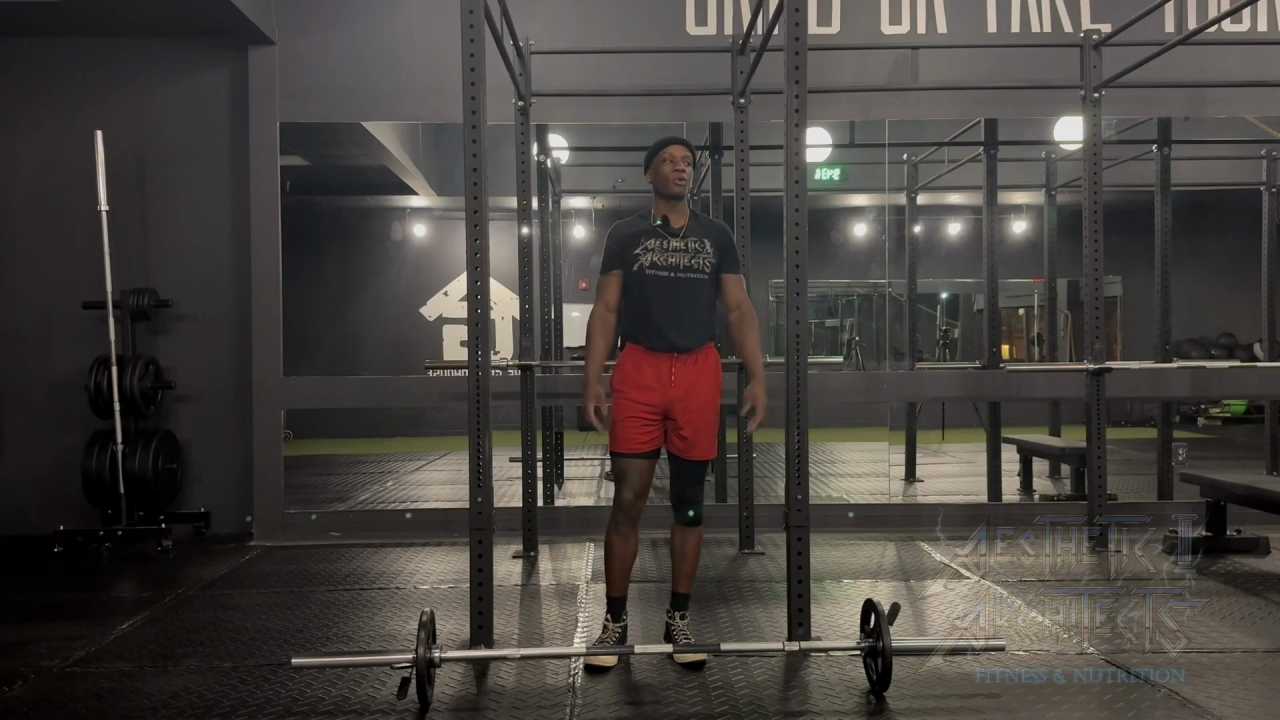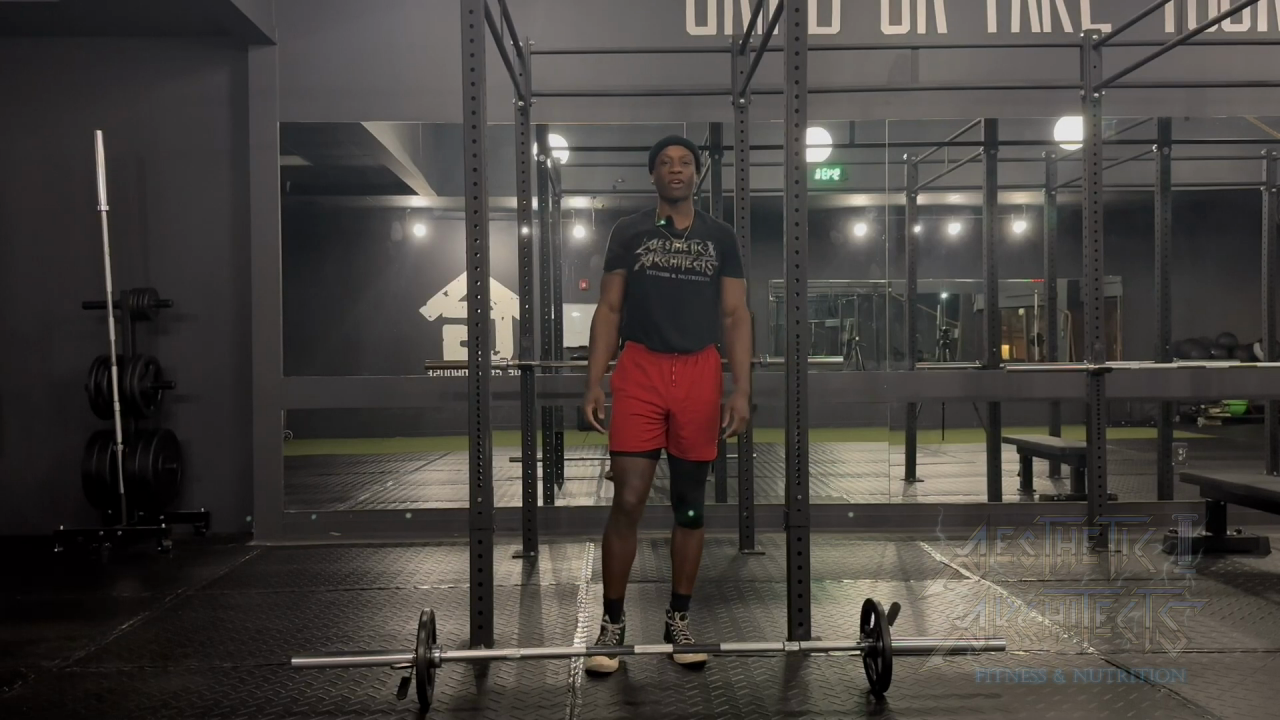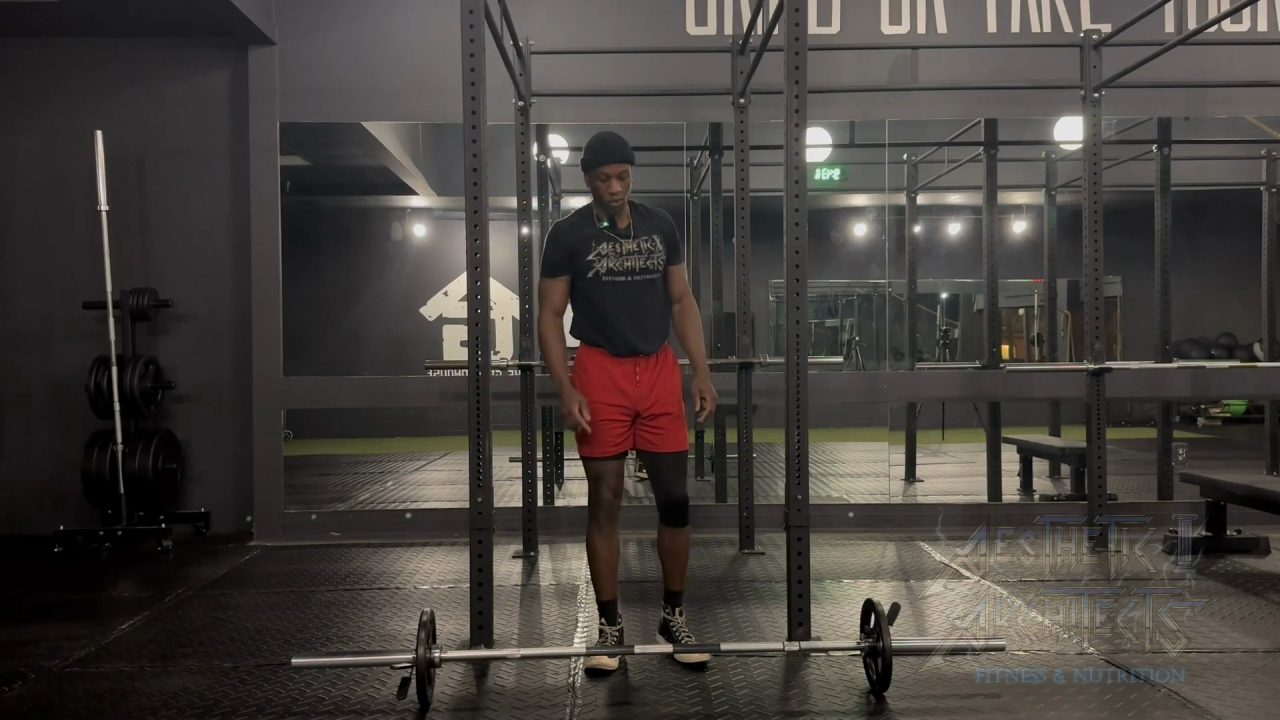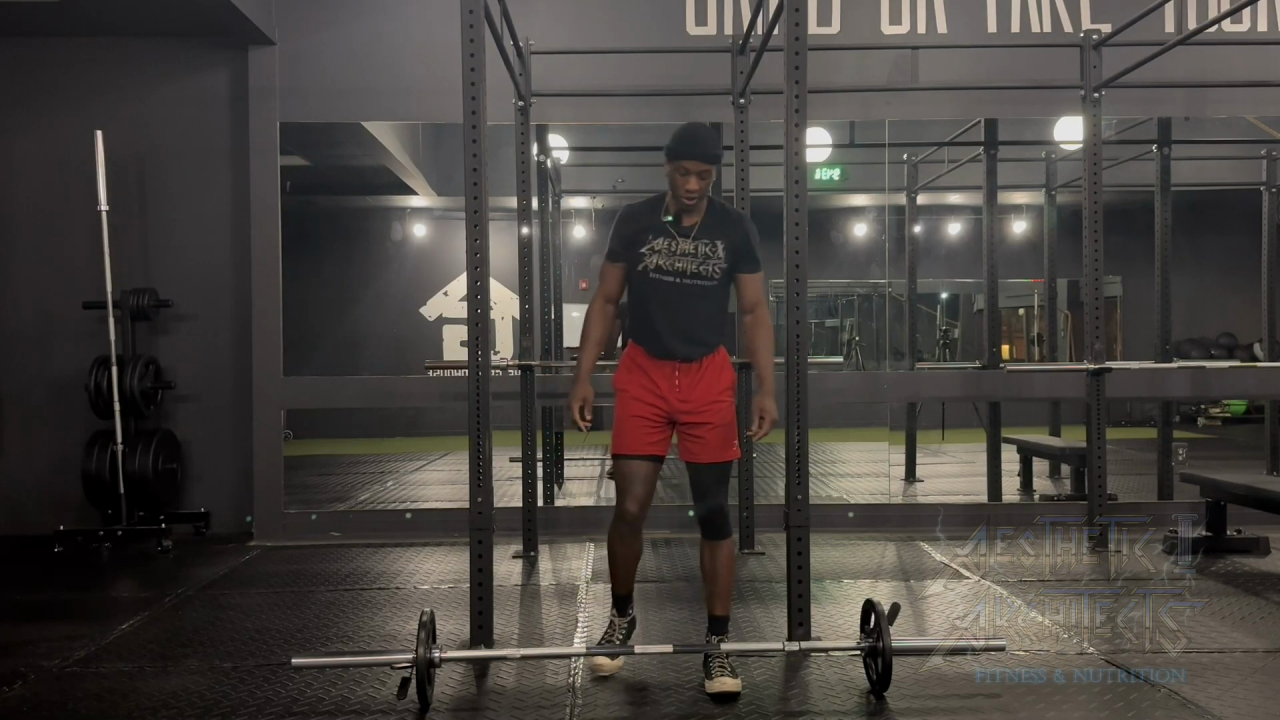
dt=1s
person 1, frame 1
left shoulder: (717, 236)
right shoulder: (625, 235)
left elbow: (738, 309)
right elbow: (606, 310)
left wrist: (758, 376)
right wrist: (593, 378)
left hip: (698, 373)
right hip: (640, 371)
left knee: (688, 502)
right knee: (628, 501)
left ankle: (678, 619)
right ankle: (615, 621)
person 1, frame 2
left shoulder: (720, 237)
right shoulder: (629, 232)
left elbow: (735, 315)
right elbow: (609, 309)
left wrist: (741, 389)
right wrist: (593, 381)
left hip: (700, 375)
right hip: (640, 373)
left knee: (690, 505)
right knee: (628, 502)
left ankle: (678, 618)
right ankle: (613, 621)
person 1, frame 3
left shoulder: (661, 225)
right shoulder: (568, 235)
left elbow: (682, 301)
right elbow: (550, 315)
left wrist: (702, 371)
right wrist: (566, 388)
left hip: (660, 371)
right hip: (600, 375)
left knee: (674, 500)
right knee: (604, 503)
left ankle: (674, 614)
right ankle: (610, 625)
person 1, frame 4
left shoulder: (735, 228)
right shoulder: (634, 221)
left elbow: (754, 311)
right elbow: (605, 300)
left wrist: (766, 388)
right wrist: (583, 377)
left hip: (708, 378)
right hip: (643, 375)
left knee: (714, 513)
right knee: (630, 508)
left ankle: (717, 645)
right ankle: (621, 613)
